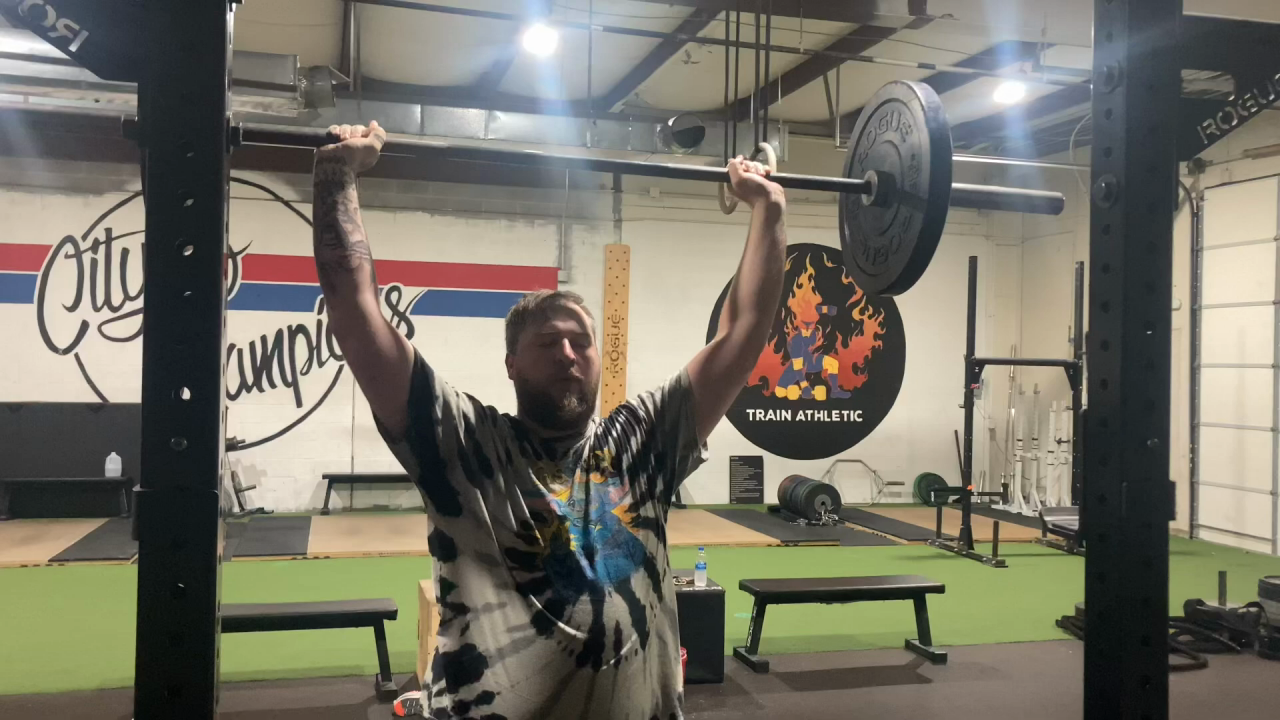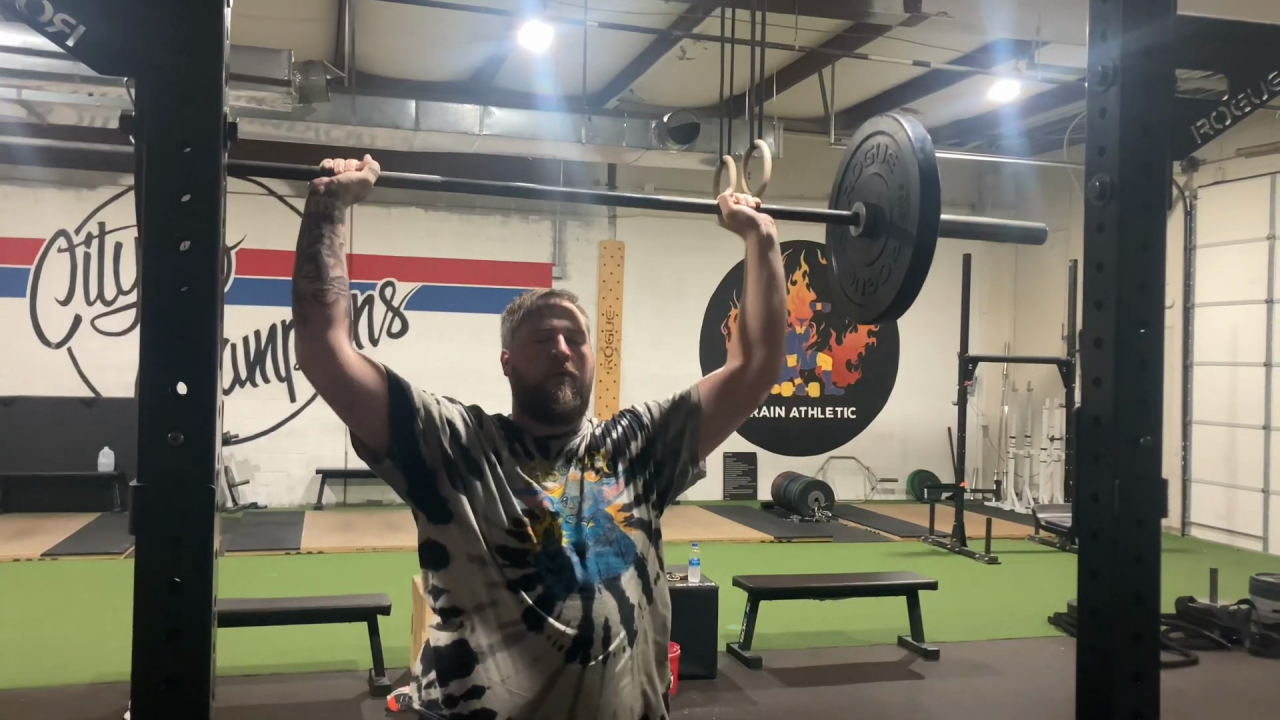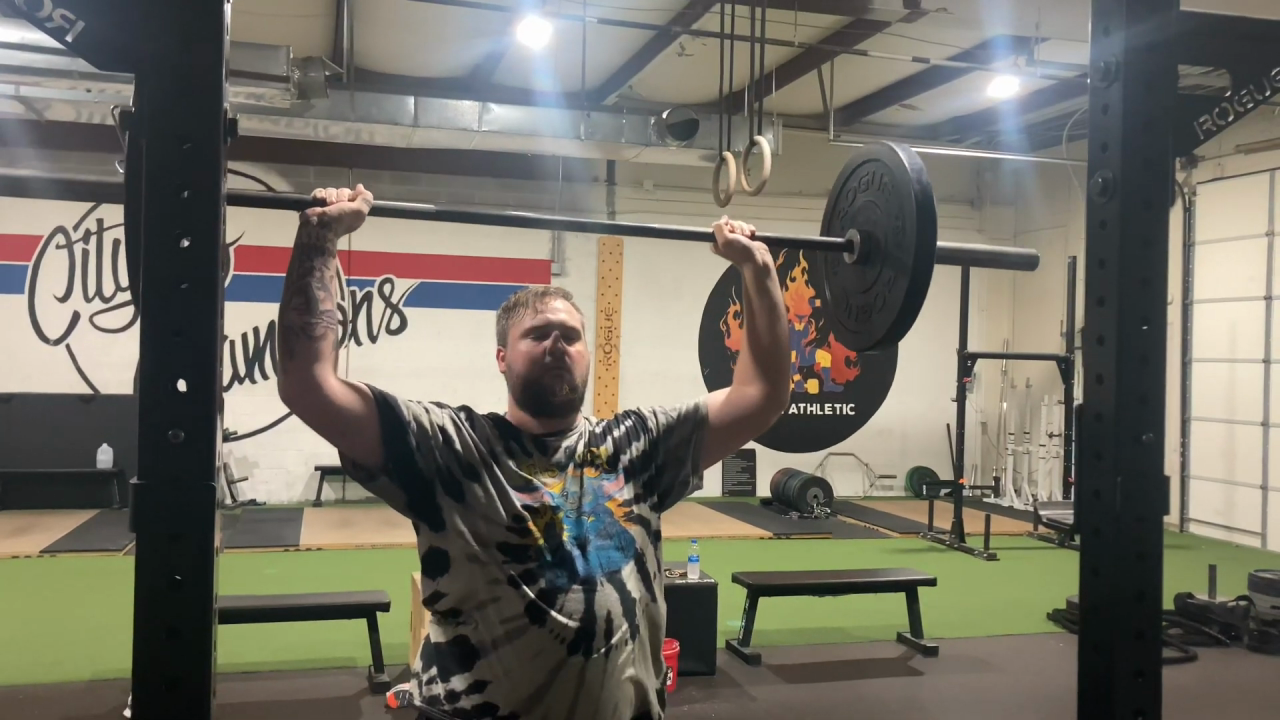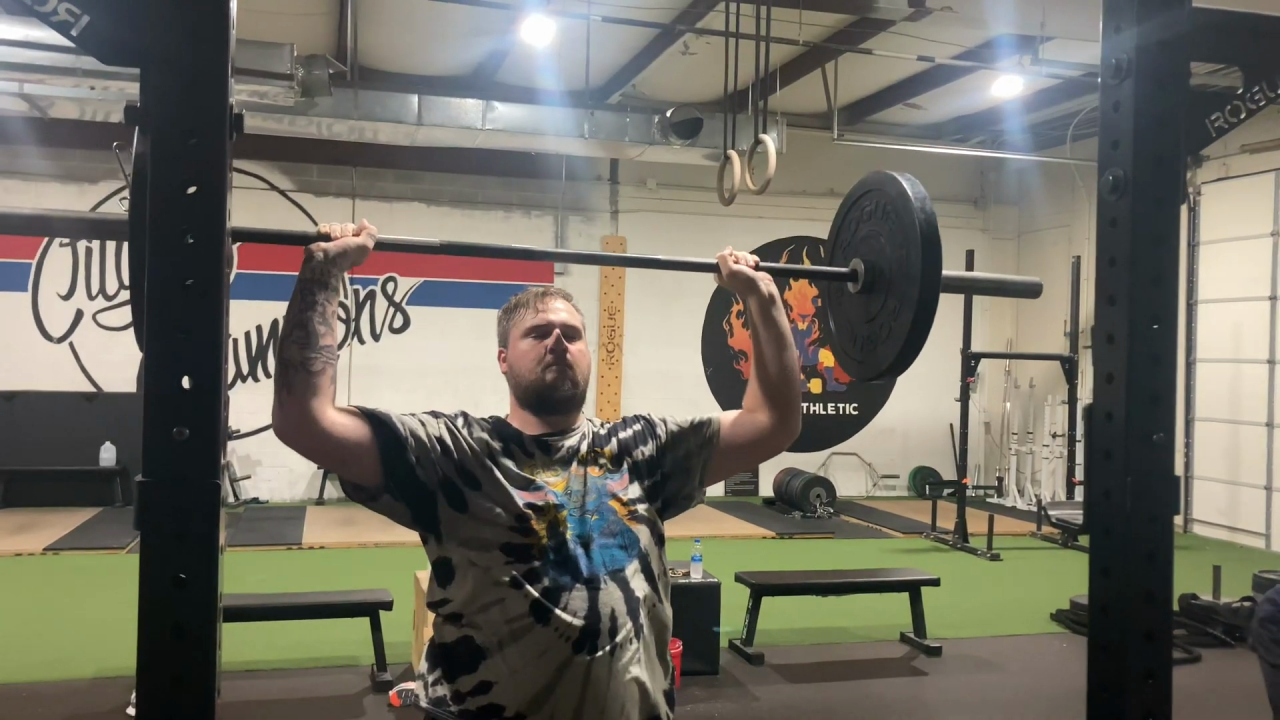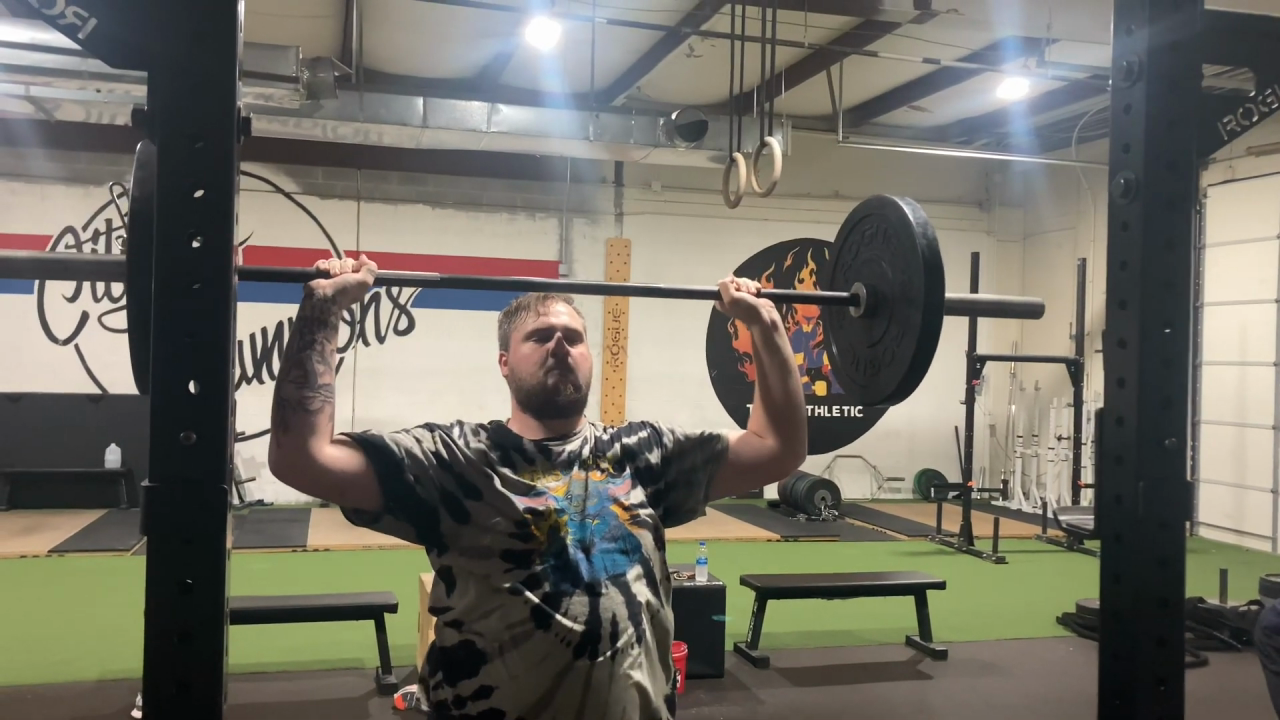
dt=0.7s
person 1, frame 1
left shoulder: (641, 445)
right shoulder: (464, 448)
left elbow: (743, 333)
right elbow: (355, 314)
left wrist: (766, 208)
right wrist: (338, 174)
person 1, frame 2
left shoulder: (636, 447)
right shoulder: (454, 447)
left elbow: (754, 367)
right elbow: (324, 352)
left wrist: (759, 240)
right wrist: (329, 205)
person 1, frame 3
left shoulder: (636, 444)
right shoulder: (449, 446)
left elbow: (761, 397)
right elbow: (308, 387)
left wrist: (756, 269)
right wrist: (320, 236)
person 1, frame 4
left shoulder: (641, 448)
right shoulder: (452, 452)
left elbow: (773, 423)
right elbow: (303, 421)
left wrist: (760, 297)
right wrist: (322, 272)
person 1, frame 5
left shoulder: (644, 453)
right shoulder: (453, 458)
left elbow: (777, 448)
right elbow: (301, 457)
left wrist: (764, 325)
right wrist: (322, 309)
